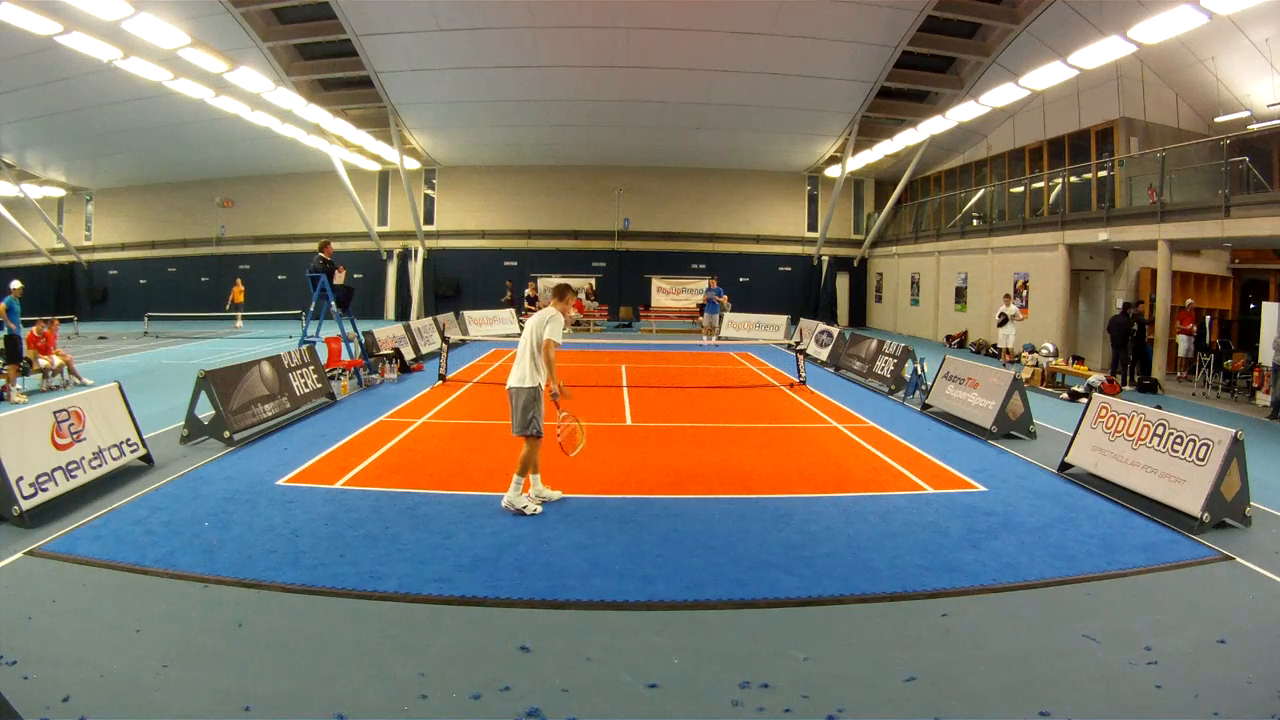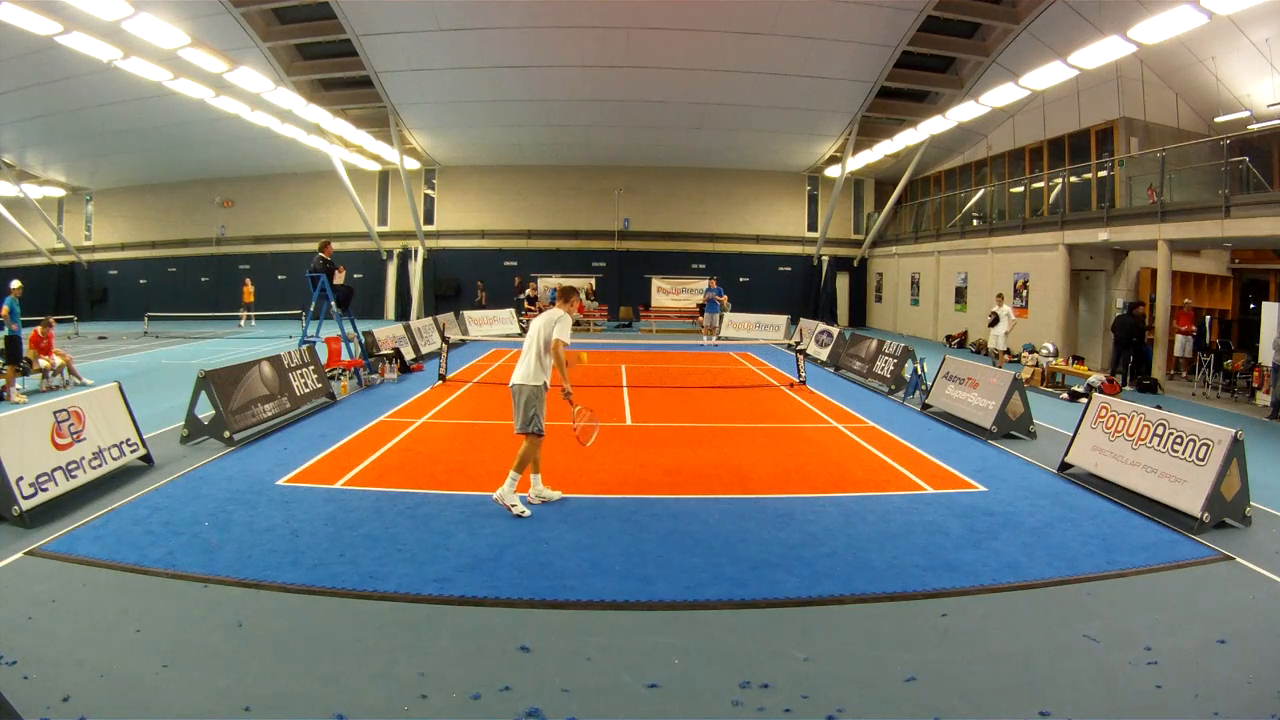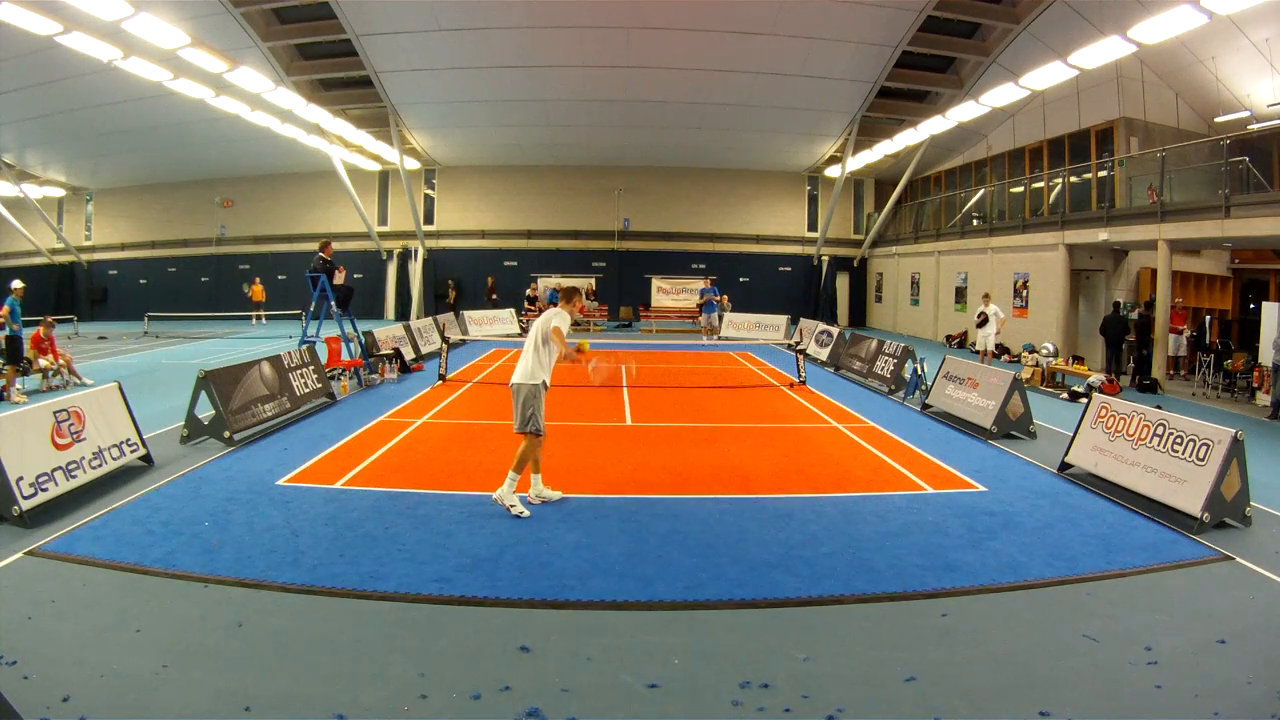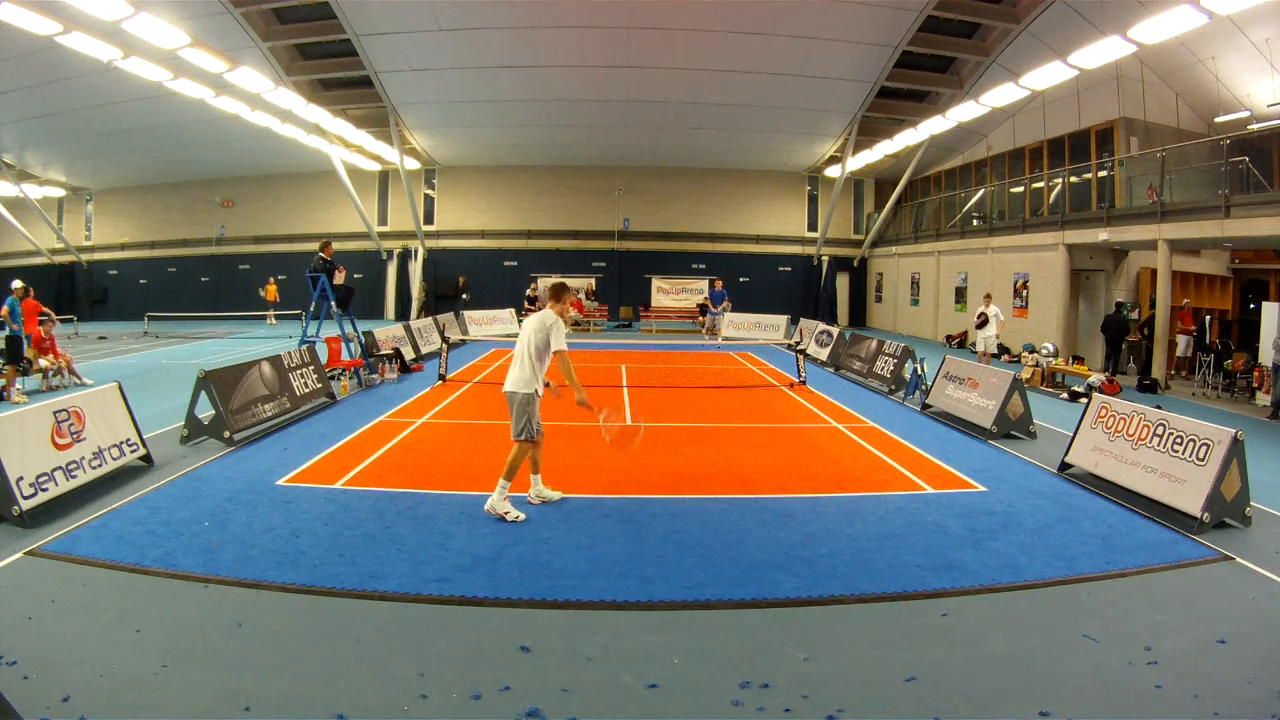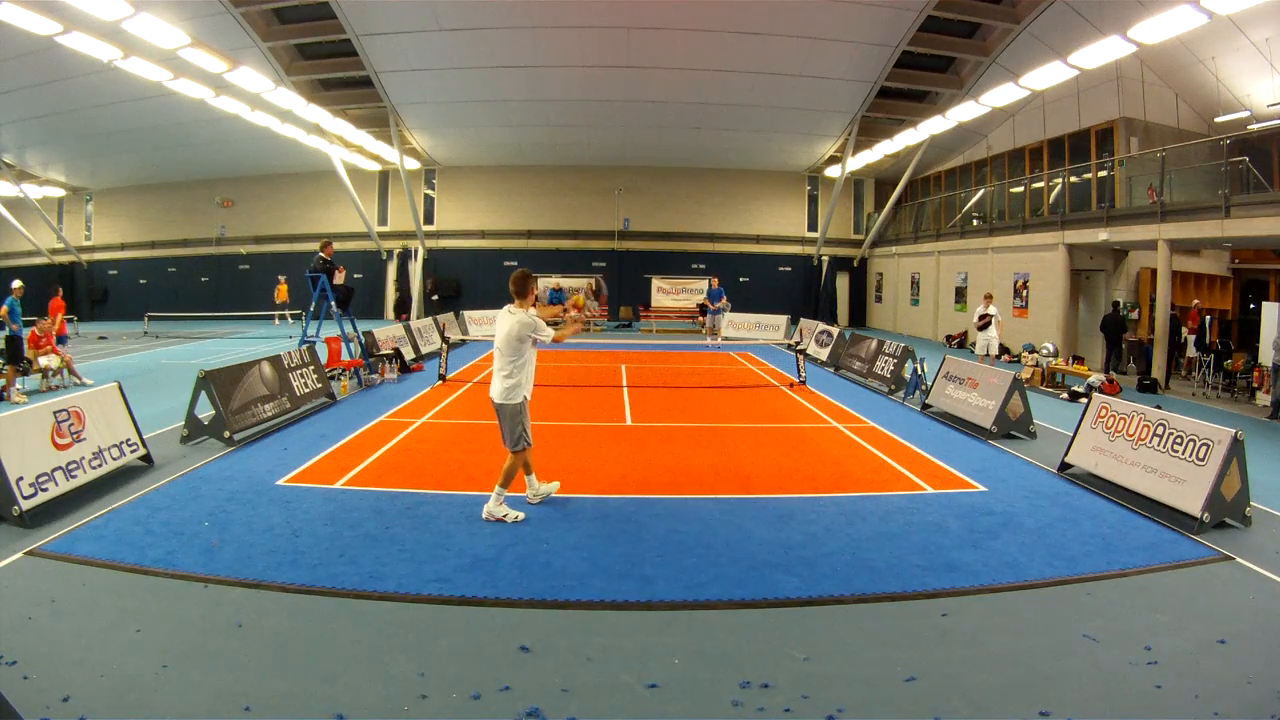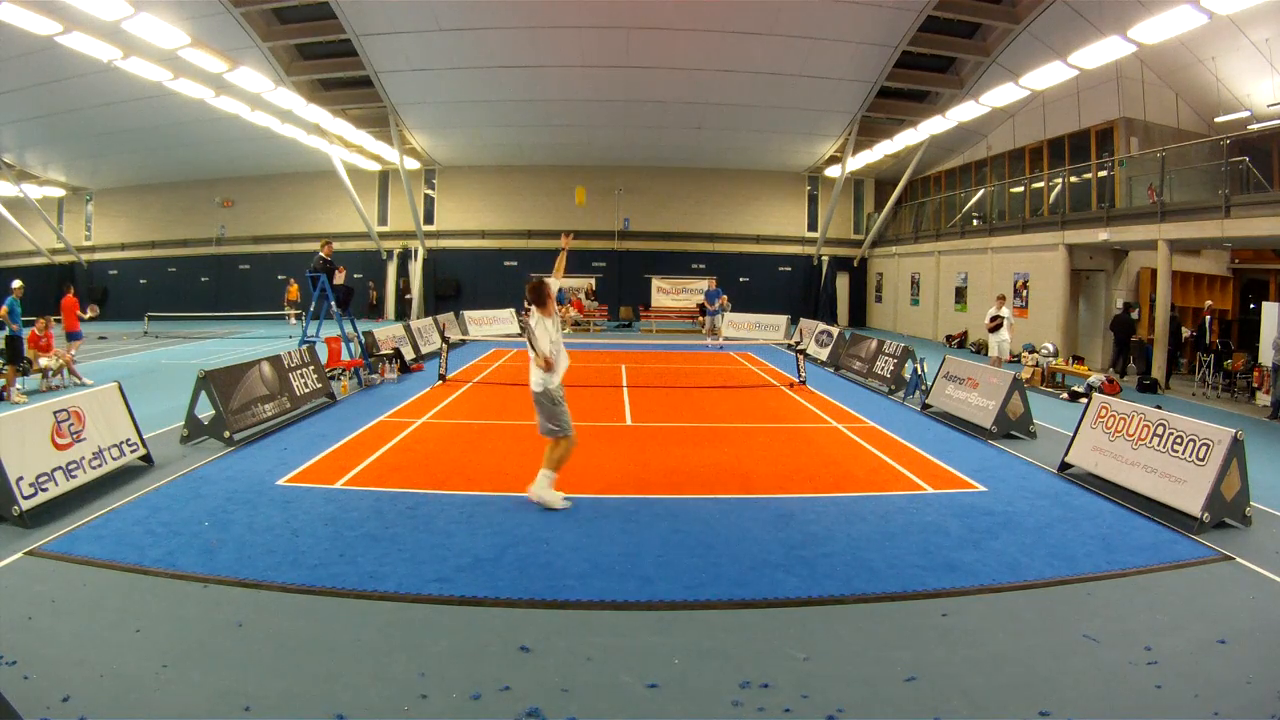
dt=0.7s
person 1, frame 1
left shoulder: (538, 316)
right shoulder: (555, 317)
right elbow: (547, 348)
left wrist: (554, 380)
right wrist: (553, 382)
left hip: (519, 381)
right hip: (528, 384)
left knee: (534, 437)
right knee: (532, 438)
left ankle: (536, 490)
right ankle: (514, 495)
person 1, frame 2
left shoulder: (541, 317)
right shoulder: (563, 317)
right elbow: (556, 347)
left wrist: (561, 364)
right wrist: (566, 381)
left hip: (523, 380)
right hip: (532, 383)
left knee: (536, 437)
right knee: (534, 437)
left ankle: (537, 490)
right ankle: (507, 491)
person 1, frame 3
left shoulder: (548, 315)
right shoulder: (561, 314)
right elbow: (555, 332)
left wrist: (565, 353)
right wrist: (566, 349)
left hip: (528, 381)
right hip: (531, 382)
left knee: (538, 436)
right knee: (532, 436)
left ankle: (537, 489)
right ankle: (506, 491)
person 1, frame 4
left shoulder: (533, 318)
right shoulder: (554, 322)
right elbow: (561, 357)
left wrist: (546, 382)
right wrist: (577, 389)
left hip: (519, 385)
right hip: (524, 388)
left knee: (536, 438)
right knee: (523, 443)
left ankle: (537, 490)
right ankle: (497, 499)
person 1, frame 5
left shoulder: (507, 312)
right shoulder: (528, 324)
left elbow: (538, 312)
right elbow: (556, 338)
left wrist: (564, 308)
right wrist: (574, 327)
left hip: (503, 392)
right hip: (512, 396)
left knee: (522, 445)
right knee: (518, 450)
left ankle: (534, 488)
right ankle: (494, 506)
person 1, frame 6
left shoulder: (544, 307)
right shoulder: (538, 329)
left elbow: (556, 276)
right elbow: (542, 366)
left wrist: (564, 249)
right wrist: (543, 359)
left hip: (551, 386)
right hip: (546, 389)
left knee: (559, 439)
right knee: (567, 440)
left ankle: (542, 485)
right ankle: (541, 488)
